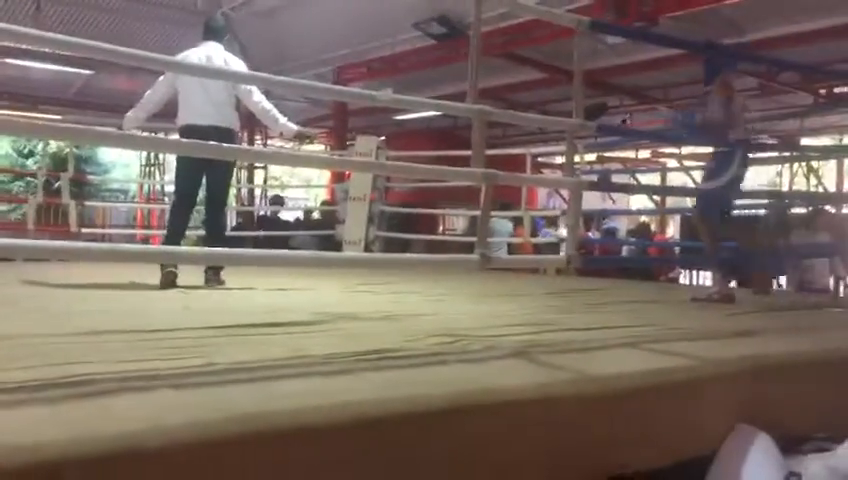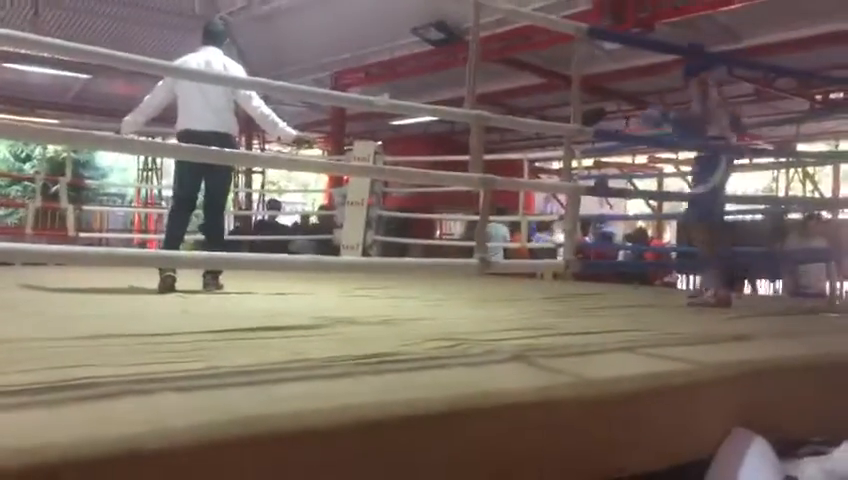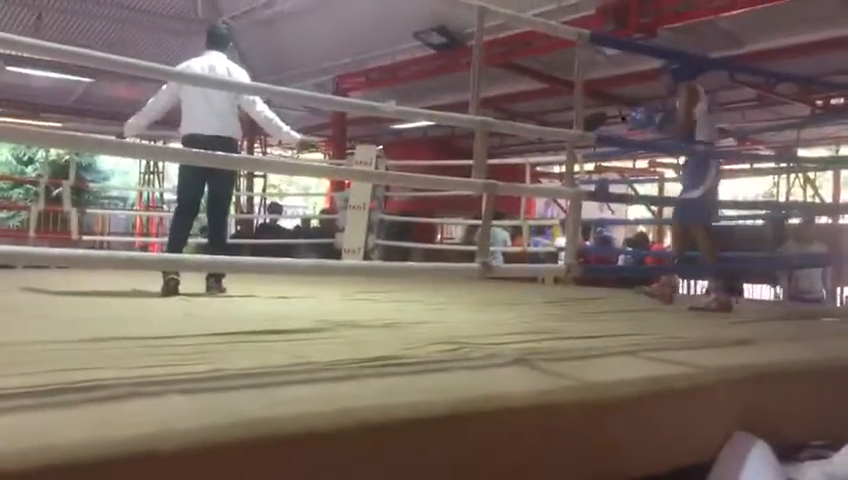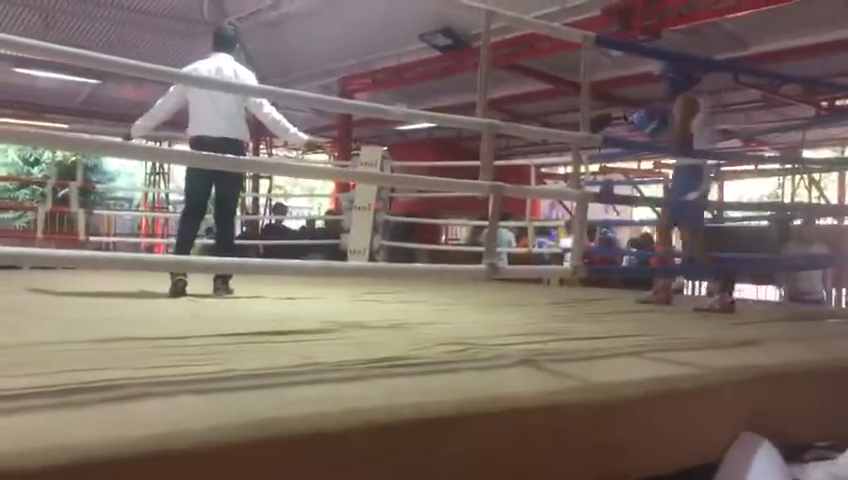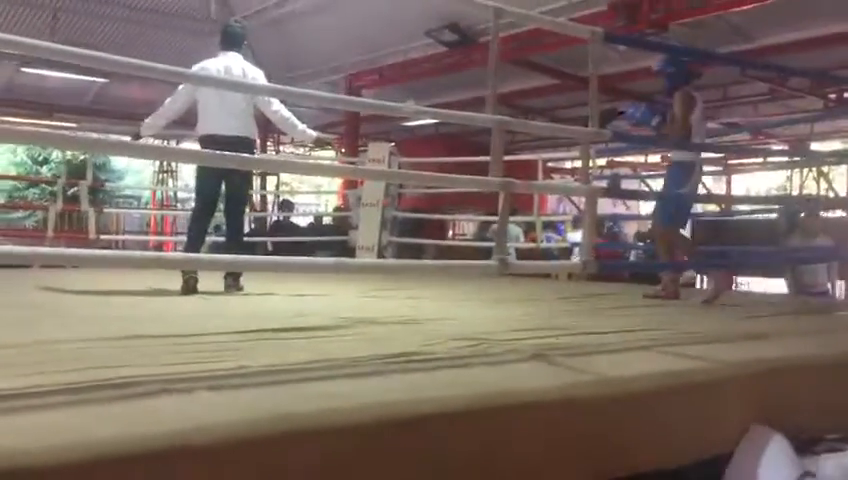
dt=0.1s
person 1, frame 1
left shoulder: (182, 59)
right shoulder: (232, 63)
left elbow: (155, 96)
right elbow: (256, 101)
left wrist: (127, 122)
right wrist: (289, 129)
left hip: (191, 135)
right hip: (222, 136)
left knee: (183, 200)
right knee: (216, 204)
left ankle: (169, 266)
right ankle: (213, 269)
person 1, frame 2
left shoulder: (182, 64)
right shoulder: (231, 68)
left elbow: (154, 100)
right elbow: (255, 106)
left wrist: (126, 126)
right wrist: (288, 134)
left hip: (190, 140)
right hip: (221, 142)
left knee: (181, 205)
right knee: (215, 208)
left ankle: (168, 269)
right ankle: (211, 274)
person 1, frame 3
left shoulder: (186, 68)
right shoulder: (235, 72)
left elbow: (158, 103)
right elbow: (259, 110)
left wrist: (129, 129)
right wrist: (292, 137)
left hip: (194, 144)
right hip: (225, 146)
left knee: (185, 208)
right knee: (218, 212)
left ankle: (171, 273)
right ankle: (214, 278)
person 1, frame 4
left shoulder: (193, 70)
right shoulder: (242, 74)
left elbow: (165, 105)
right elbow: (265, 111)
left wrist: (136, 130)
right wrist: (300, 138)
left hip: (201, 146)
right hip: (232, 148)
left knee: (192, 210)
right knee: (225, 213)
left ankle: (179, 273)
right ankle: (221, 279)
person 1, frame 5
left shoulder: (202, 70)
right shoulder: (252, 73)
left elbow: (175, 104)
right elbow: (275, 110)
left wrist: (145, 129)
right wrist: (309, 136)
left hip: (211, 144)
right hip: (241, 146)
left knee: (203, 209)
right knee: (236, 212)
left ankle: (190, 272)
right ankle: (233, 276)
person 2, frame 1
left shoulder: (720, 86)
right shoulder: (727, 90)
left elbow: (724, 122)
right wrist: (705, 124)
left hip: (728, 157)
right hip: (732, 157)
left knee: (701, 220)
right knee: (715, 220)
left ankle: (722, 287)
person 2, frame 2
left shoulder: (698, 83)
right shoulder: (710, 87)
left elbow: (702, 118)
right elbow: (736, 127)
left wrist: (670, 118)
left hip: (713, 156)
right hip: (717, 156)
left knee: (698, 222)
right knee: (699, 221)
left ankle: (720, 290)
right ankle: (712, 282)
person 2, frame 3
left shoulder: (687, 89)
right shoulder: (696, 93)
left elbow: (683, 129)
left hip: (700, 163)
right hip: (701, 162)
left knee: (699, 228)
right knee: (680, 224)
left ankle: (721, 294)
right ankle: (667, 284)
person 2, frame 4
left shoulder: (685, 100)
right shoulder: (697, 102)
left elbow: (677, 141)
left wrist: (653, 129)
left hip: (691, 171)
right hip: (687, 171)
left knee: (690, 234)
right knee: (664, 227)
left ankle: (724, 294)
right ankle: (662, 289)
person 2, frame 5
left shoulder: (682, 97)
right shoulder: (684, 100)
left elbow: (678, 136)
right wrist: (659, 125)
left hip: (685, 169)
right hip: (677, 169)
left knee: (666, 230)
right knee: (660, 227)
right ankle: (669, 284)
